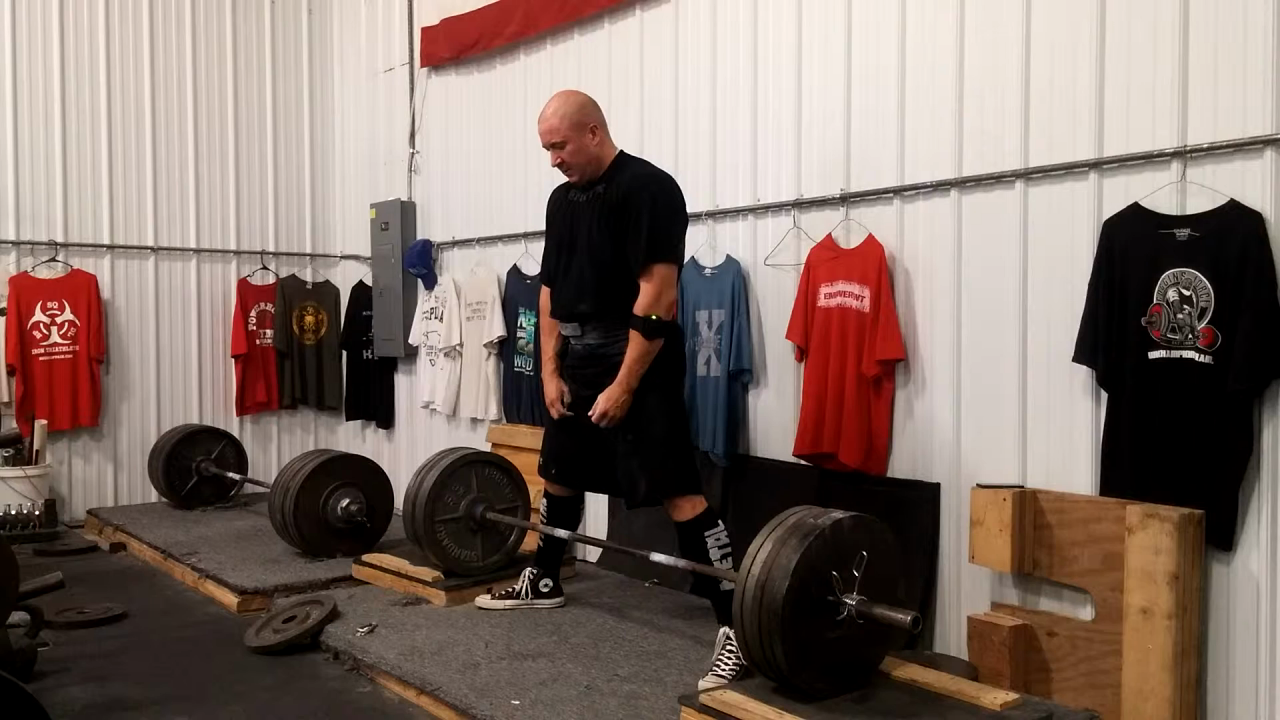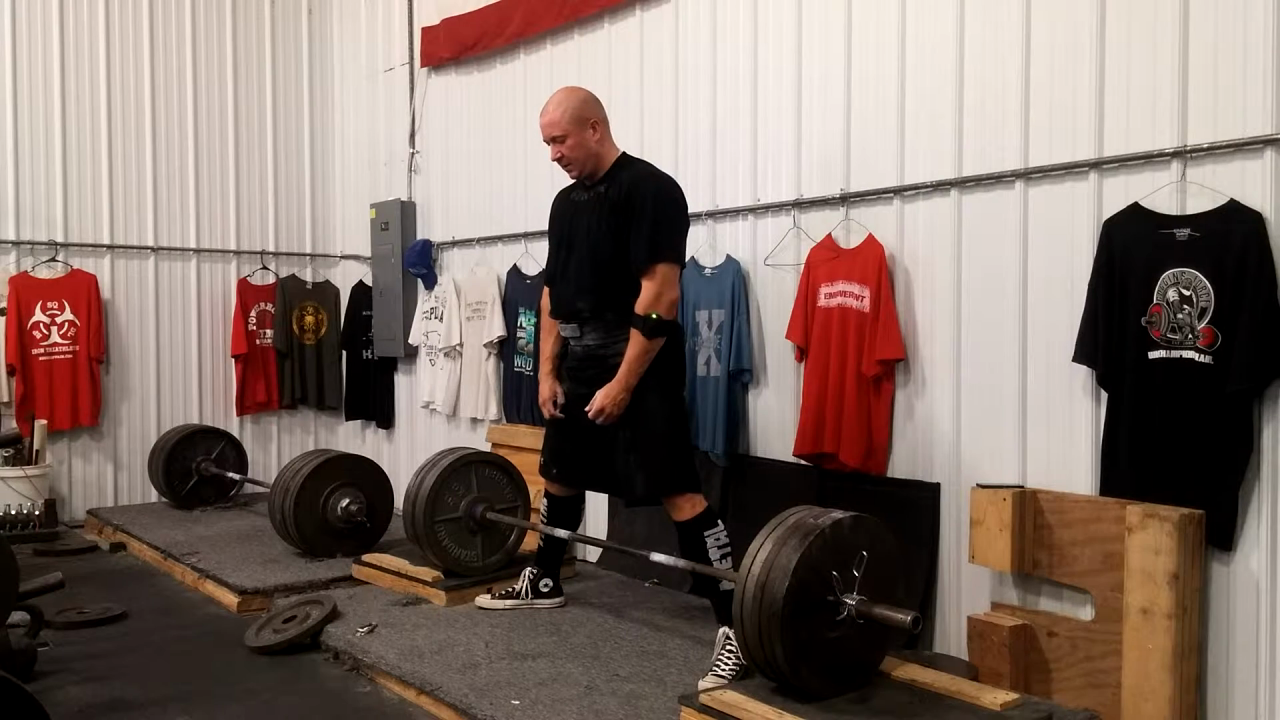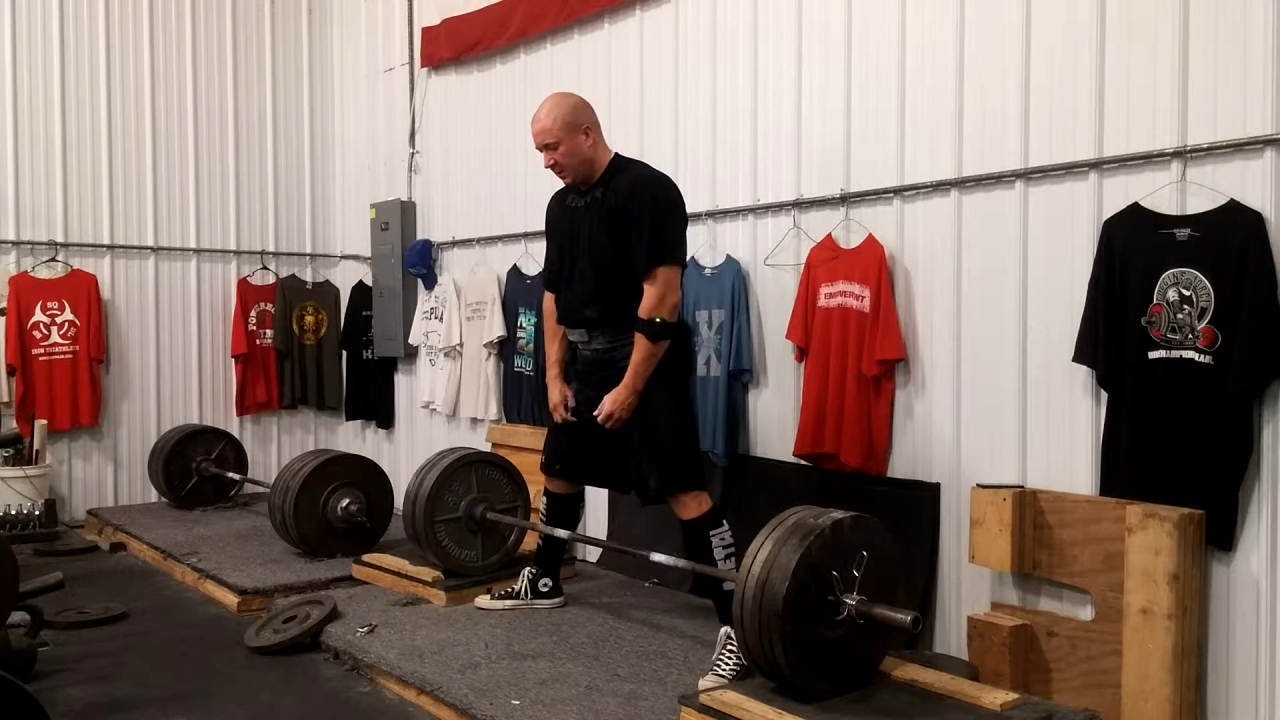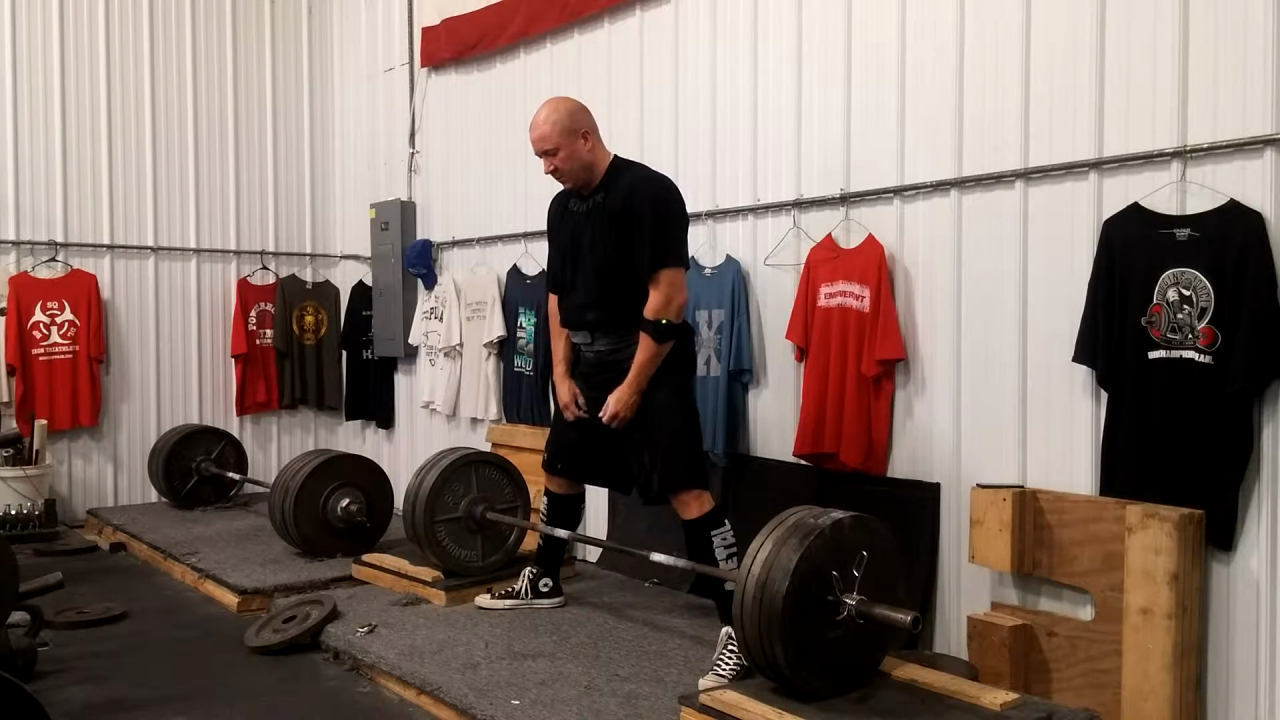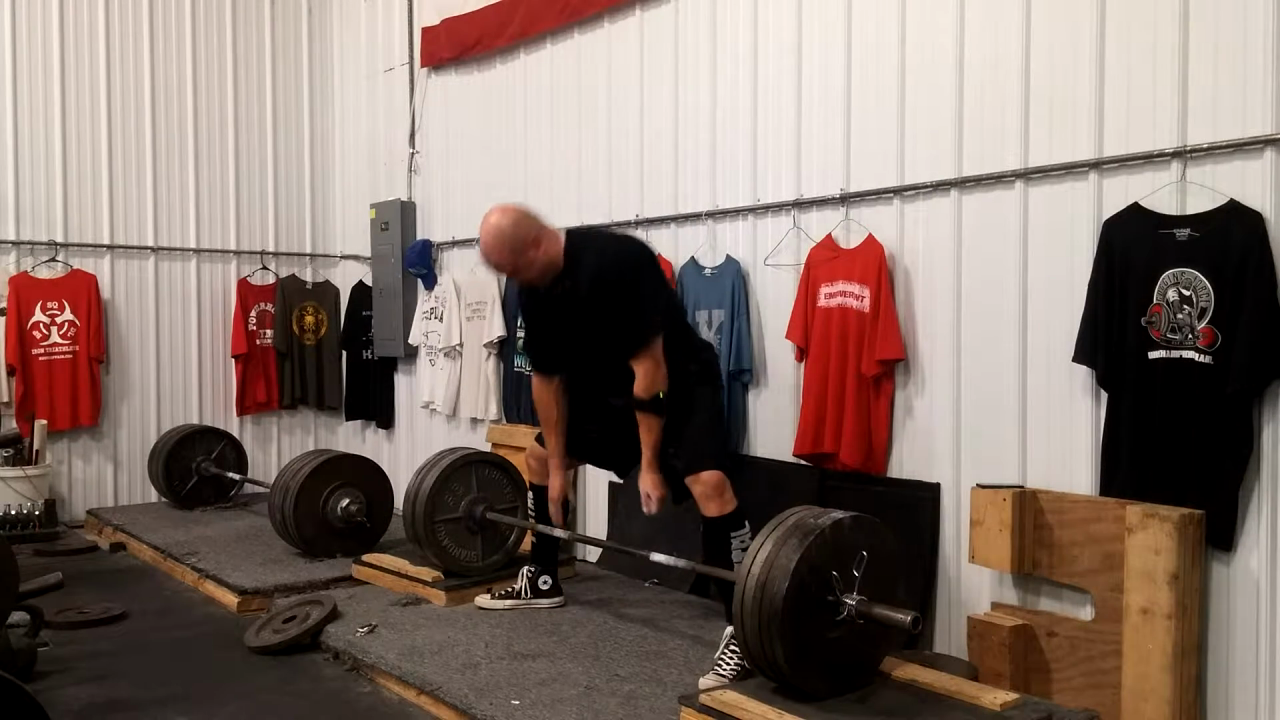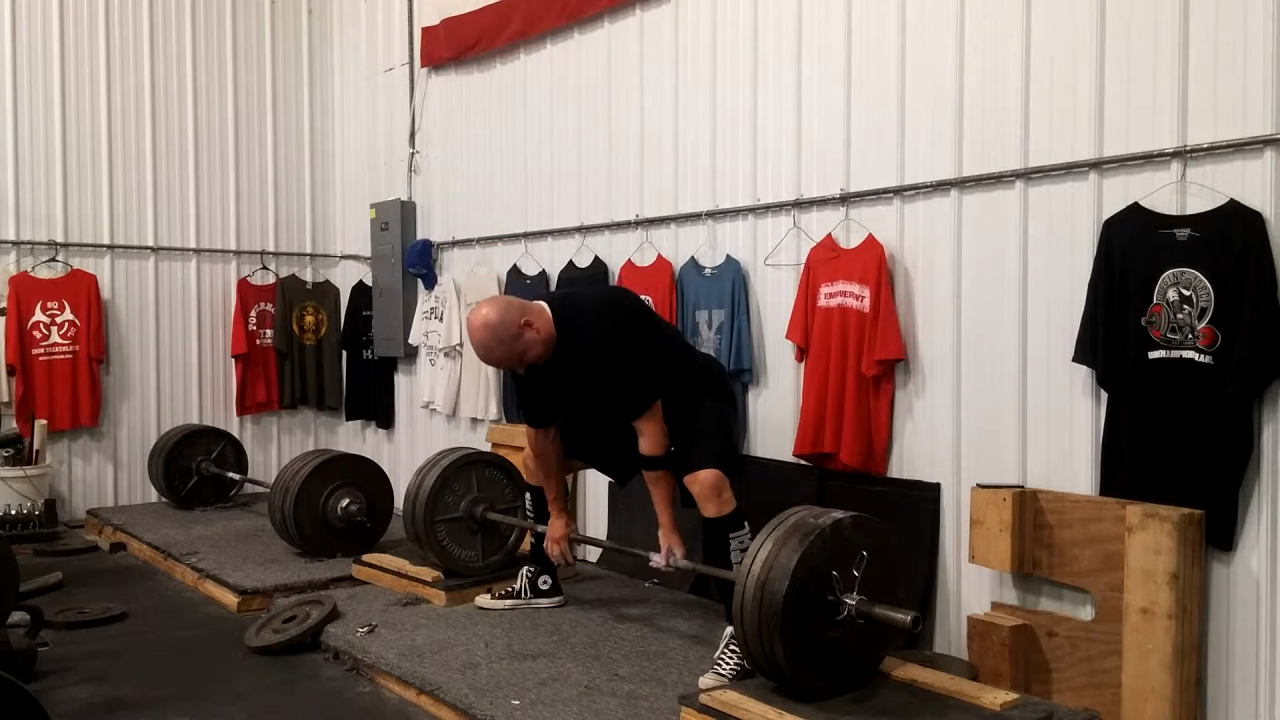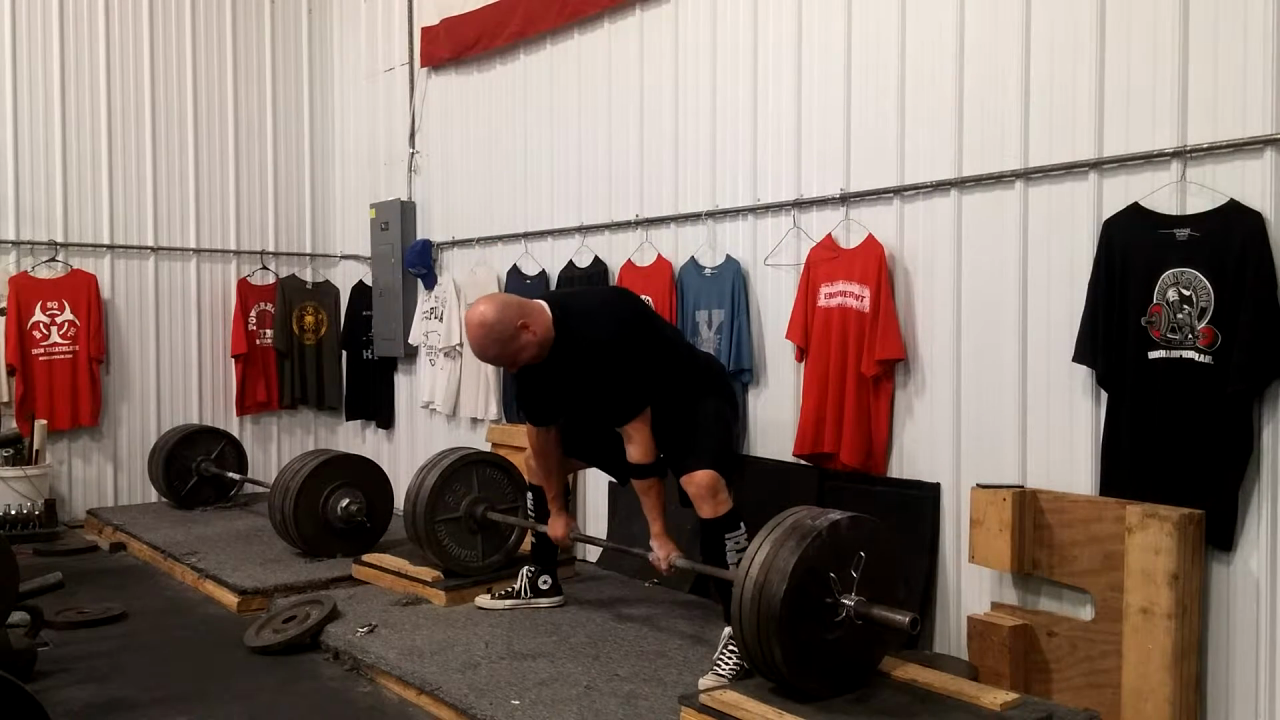
dt=0.7s
person 1, frame 1
left shoulder: (648, 189)
right shoulder: (562, 198)
left elbow: (658, 293)
right elbow: (551, 290)
left wrist: (624, 387)
right wrist: (551, 371)
left hip: (638, 366)
right hip: (579, 365)
left knee: (676, 492)
right knee: (558, 473)
left ankle: (734, 626)
right ankle: (543, 579)
person 1, frame 2
left shoulder: (649, 189)
right shoulder: (566, 201)
left elbow: (660, 293)
right elbow: (553, 292)
left wrist: (622, 385)
right wrist: (547, 371)
left hip: (636, 366)
right hip: (577, 366)
left knee: (676, 491)
right knee: (558, 474)
left ankle: (733, 627)
right ankle: (544, 579)
person 1, frame 3
left shoulder: (647, 190)
right shoulder: (561, 204)
left elbow: (662, 294)
right elbow: (554, 295)
left wrist: (630, 387)
right wrist: (555, 376)
left hip: (647, 364)
right hip: (585, 363)
left knee: (682, 490)
right knee: (559, 470)
left ankle: (735, 627)
right ankle: (543, 580)
person 1, frame 4
left shoulder: (647, 192)
right shoulder: (562, 207)
left elbow: (668, 297)
right elbow: (559, 296)
left wrist: (634, 387)
right wrist: (562, 373)
left hip: (649, 364)
right hip: (588, 363)
left knee: (684, 490)
right knee: (559, 468)
left ankle: (737, 628)
right ankle: (543, 579)
person 1, frame 5
left shoulder: (616, 262)
right shoulder: (534, 287)
left elbow: (650, 367)
right elbow: (547, 378)
left wrist: (650, 466)
right wrist: (558, 466)
left hip: (680, 382)
left knee: (708, 483)
right knee: (538, 459)
left ankle: (740, 631)
right ankle: (541, 580)
person 1, frame 6
left shoulder: (605, 329)
right shoulder: (525, 345)
left elbow: (650, 429)
right elbow: (544, 432)
left wrist: (667, 527)
right wrist: (557, 512)
left hip: (691, 398)
left knee: (707, 484)
right knee: (535, 461)
left ankle: (740, 631)
right ankle: (540, 581)
person 1, frame 7
left shoulder: (604, 330)
right shoulder: (527, 345)
left elbow: (637, 437)
right elbow: (544, 432)
left wrist: (658, 534)
right wrist: (557, 511)
left hip: (694, 398)
left knee: (703, 485)
right knee: (538, 461)
left ankle: (739, 632)
right ankle: (540, 580)
